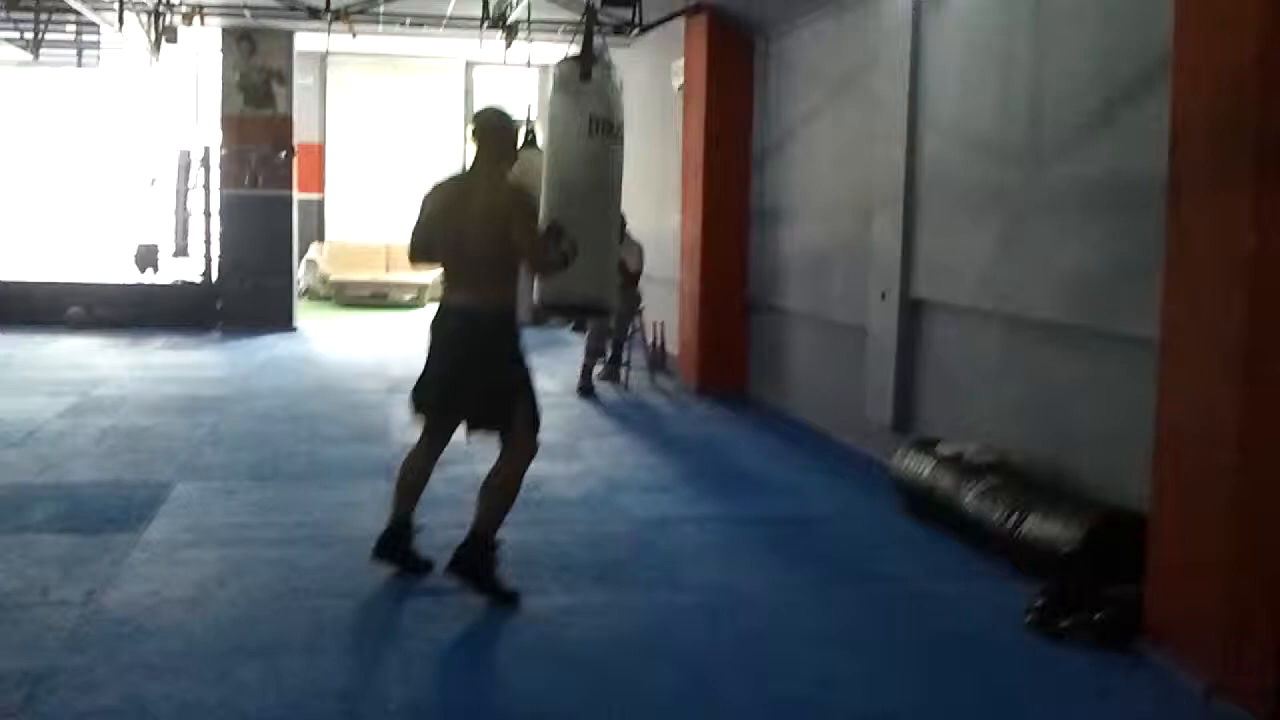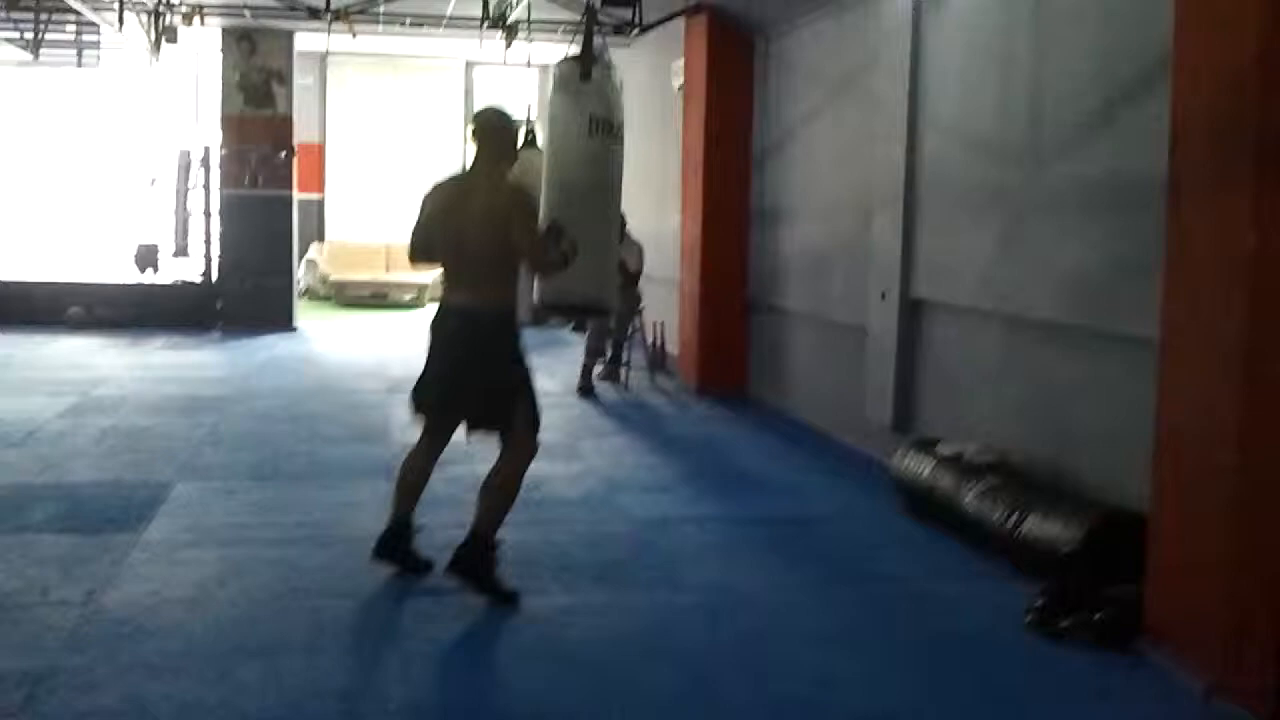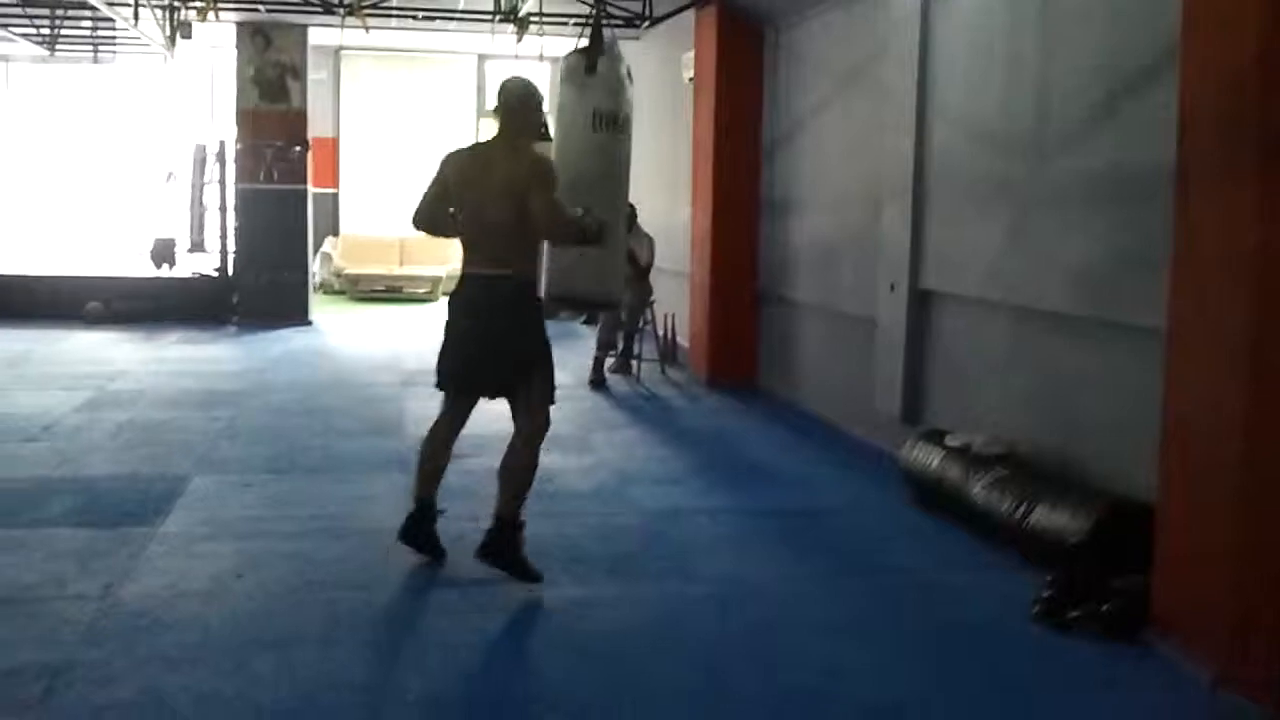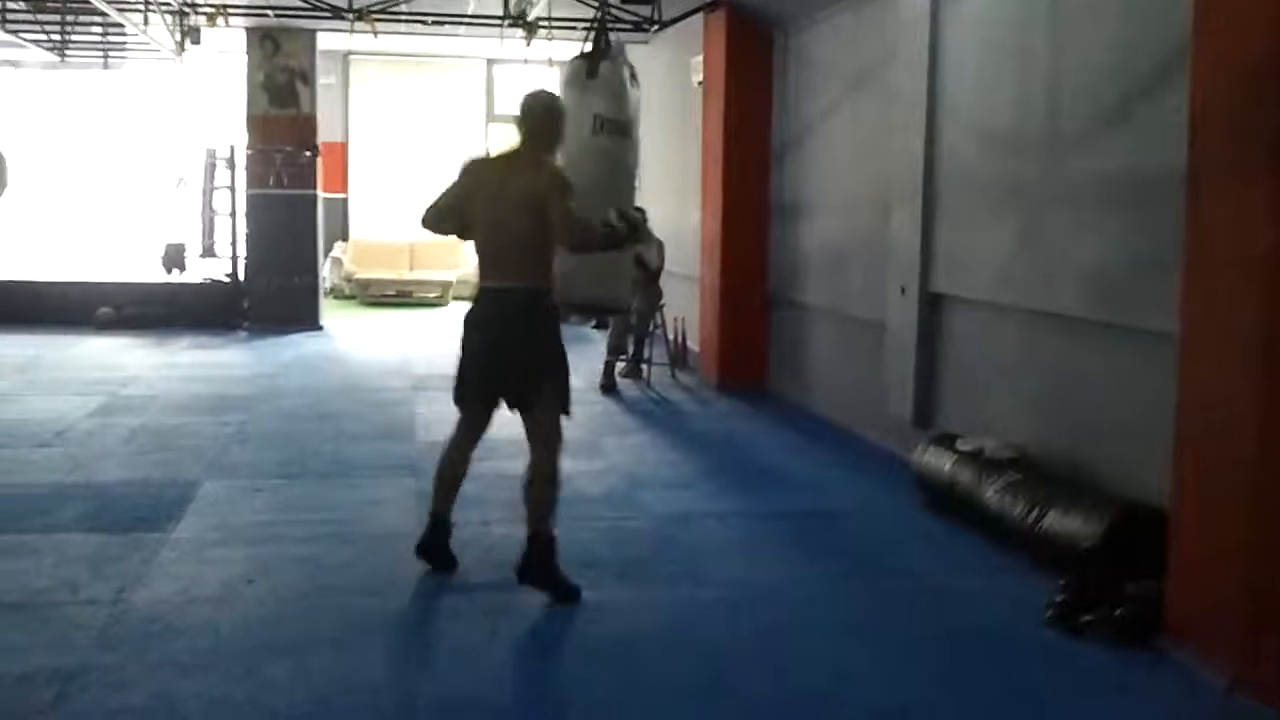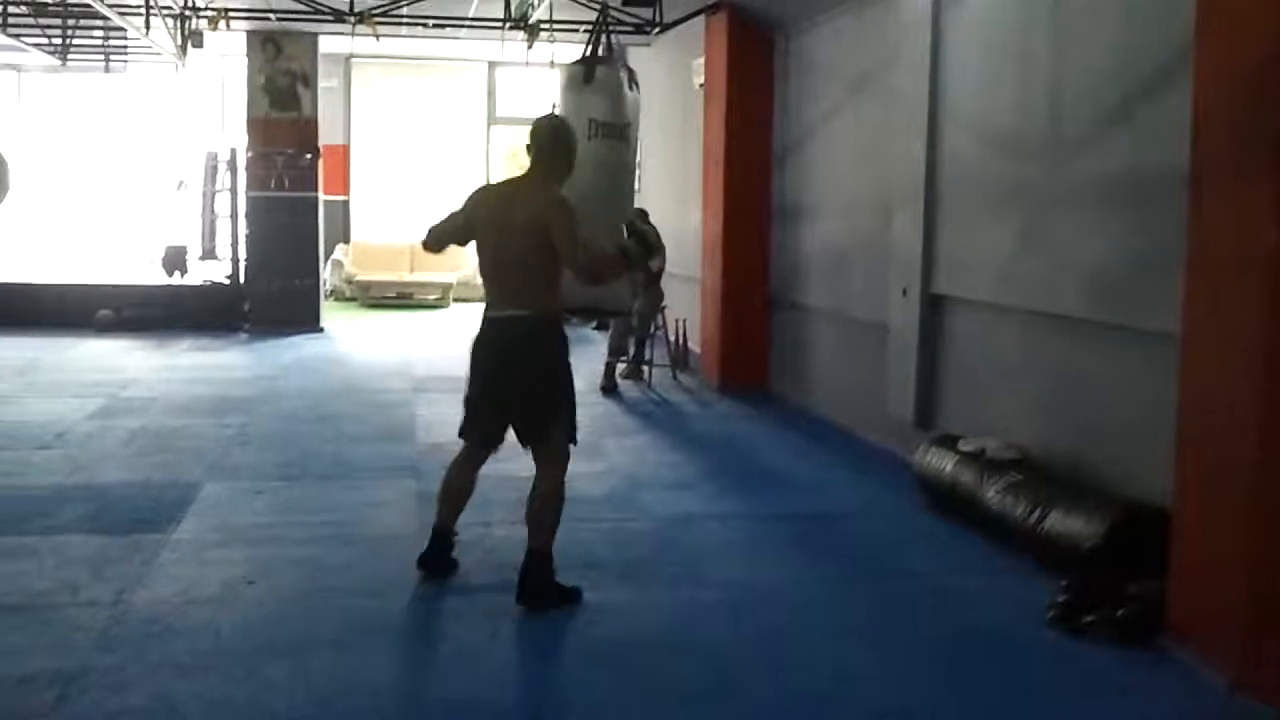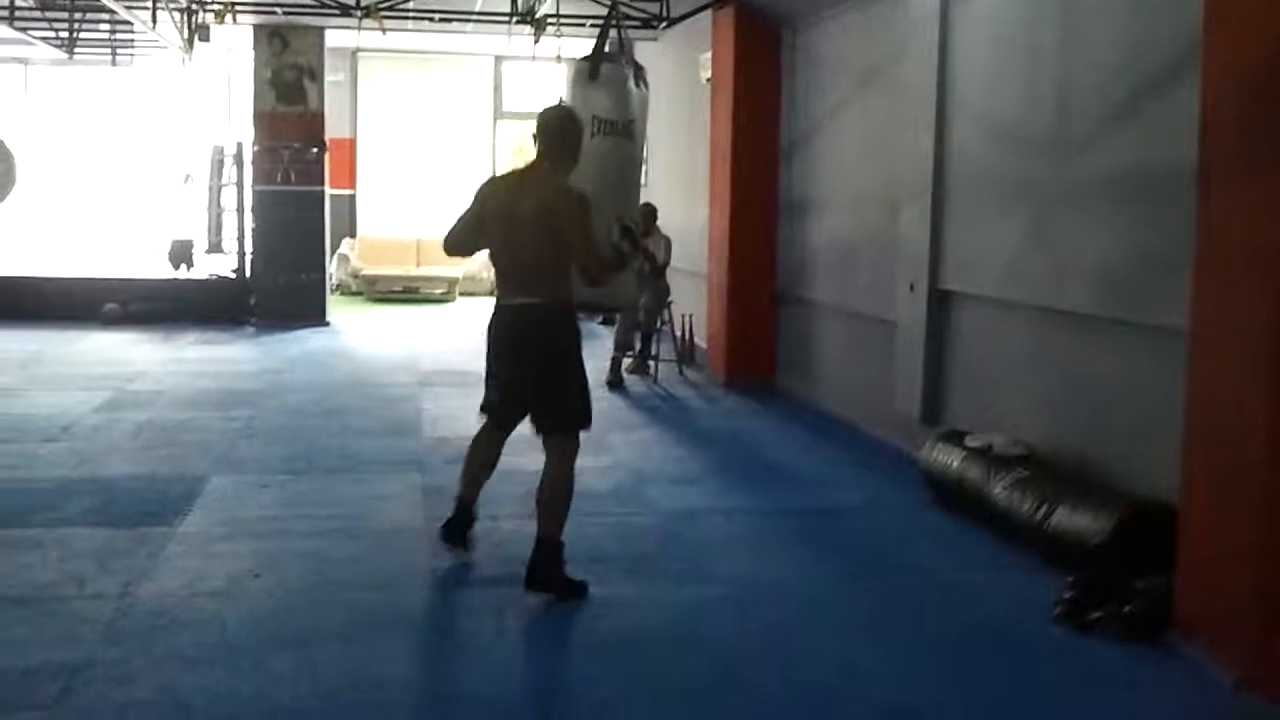
dt=0.1s
person 1, frame 1
left shoulder: (440, 193)
right shoulder: (513, 197)
left elbow: (418, 252)
right elbow: (539, 261)
right wrist: (563, 249)
left hip: (451, 323)
right hip: (493, 329)
left knee: (433, 435)
right knee: (521, 444)
left ankle: (396, 534)
right ankle: (476, 551)
person 1, frame 2
left shoulder: (440, 194)
right shoulder: (513, 197)
left elbow: (418, 253)
right elbow: (538, 261)
right wrist: (562, 250)
left hip: (451, 323)
right hip: (492, 329)
left knee: (433, 435)
right knee: (521, 444)
left ankle: (397, 535)
right ankle: (475, 551)
person 1, frame 3
left shoulder: (457, 162)
right shoulder: (532, 167)
left elbow: (424, 220)
right elbow: (551, 228)
right wrist: (586, 228)
left hip: (469, 295)
right hip: (511, 299)
left knee: (453, 411)
right knee: (532, 421)
left ankle: (420, 520)
right ankle: (503, 536)
person 1, frame 4
left shoulder: (477, 171)
right shoulder: (549, 179)
left elbow: (433, 219)
right elbow: (573, 238)
right wrist: (619, 233)
left hip: (486, 308)
right hip: (528, 311)
left knee: (469, 425)
right knee: (545, 437)
left ankle: (436, 533)
right ankle: (538, 556)
person 1, frame 5
left shoulder: (485, 198)
right shoulder: (555, 207)
left elbow: (433, 241)
right elbow: (585, 270)
right wrist: (625, 260)
left hip: (493, 336)
right hip: (537, 339)
left knee: (475, 449)
right knee: (552, 461)
left ankle: (439, 544)
right ankle: (536, 574)
person 1, frame 6
left shoulder: (494, 189)
right shoulder: (568, 198)
left elbow: (454, 245)
right elbow: (592, 273)
right wrist: (621, 257)
left hip: (506, 322)
right hip: (550, 326)
left knee: (496, 425)
right knee: (562, 448)
left ankle: (460, 519)
right ankle: (545, 562)
